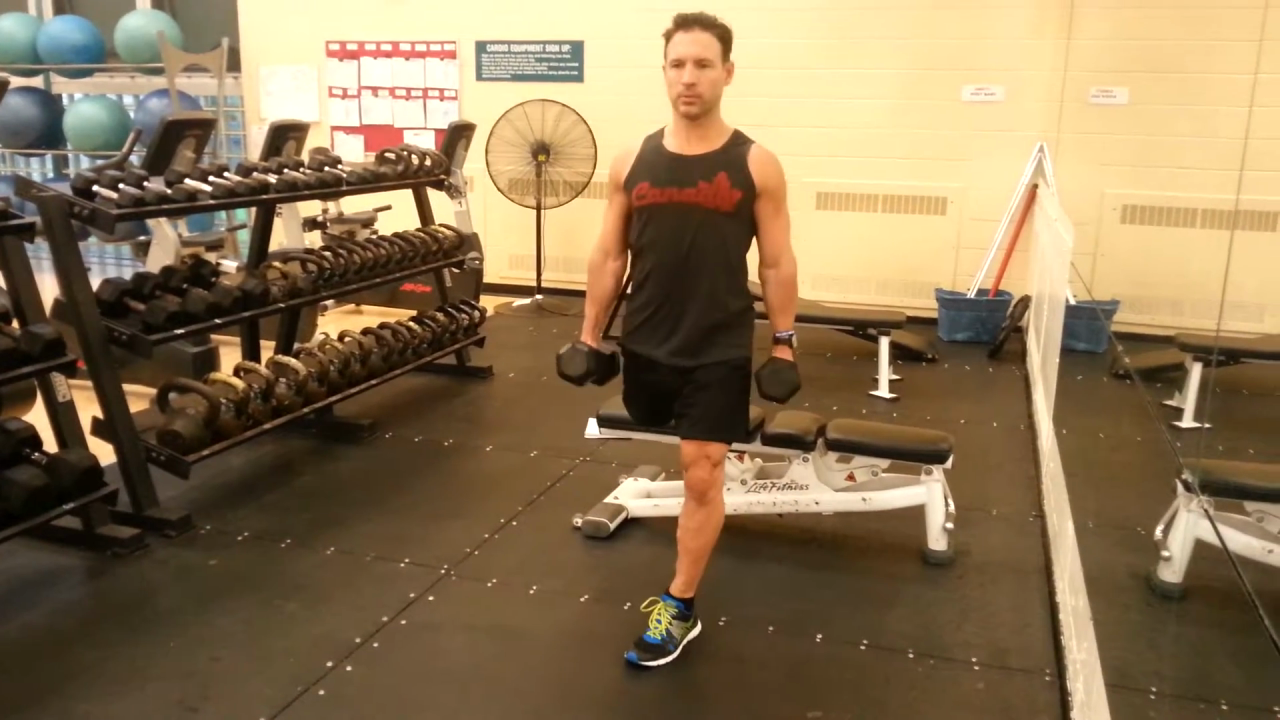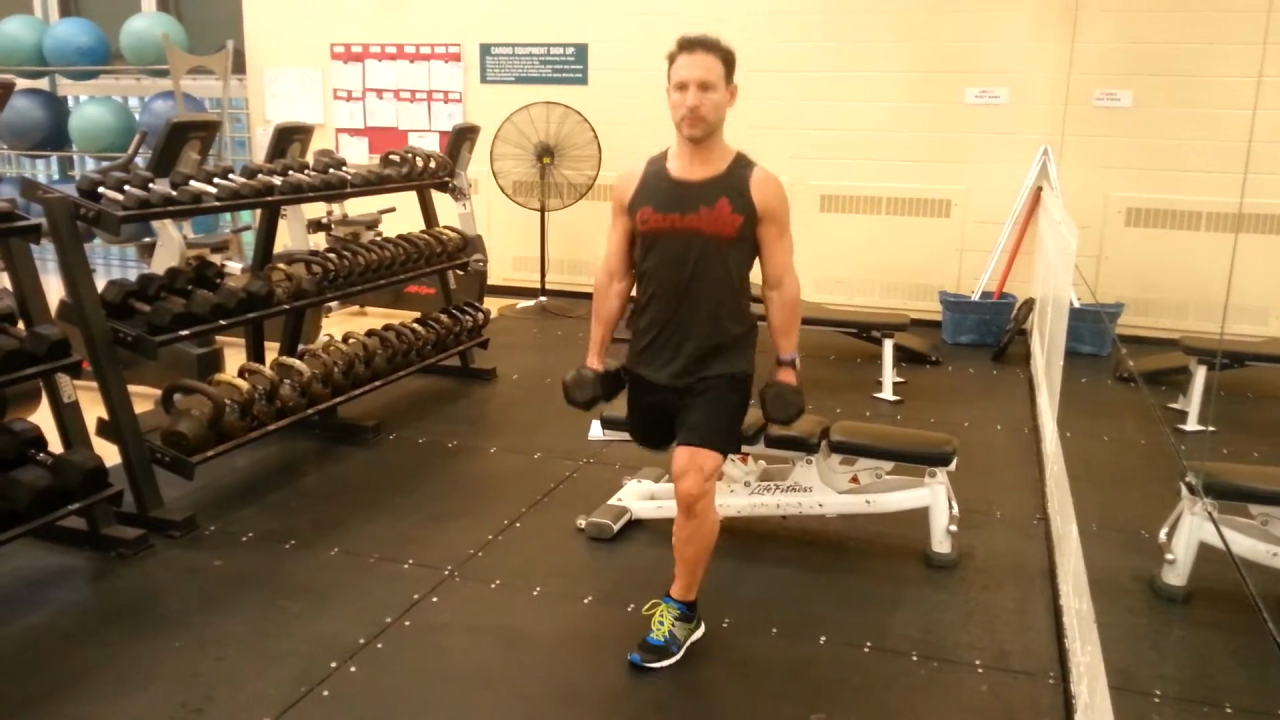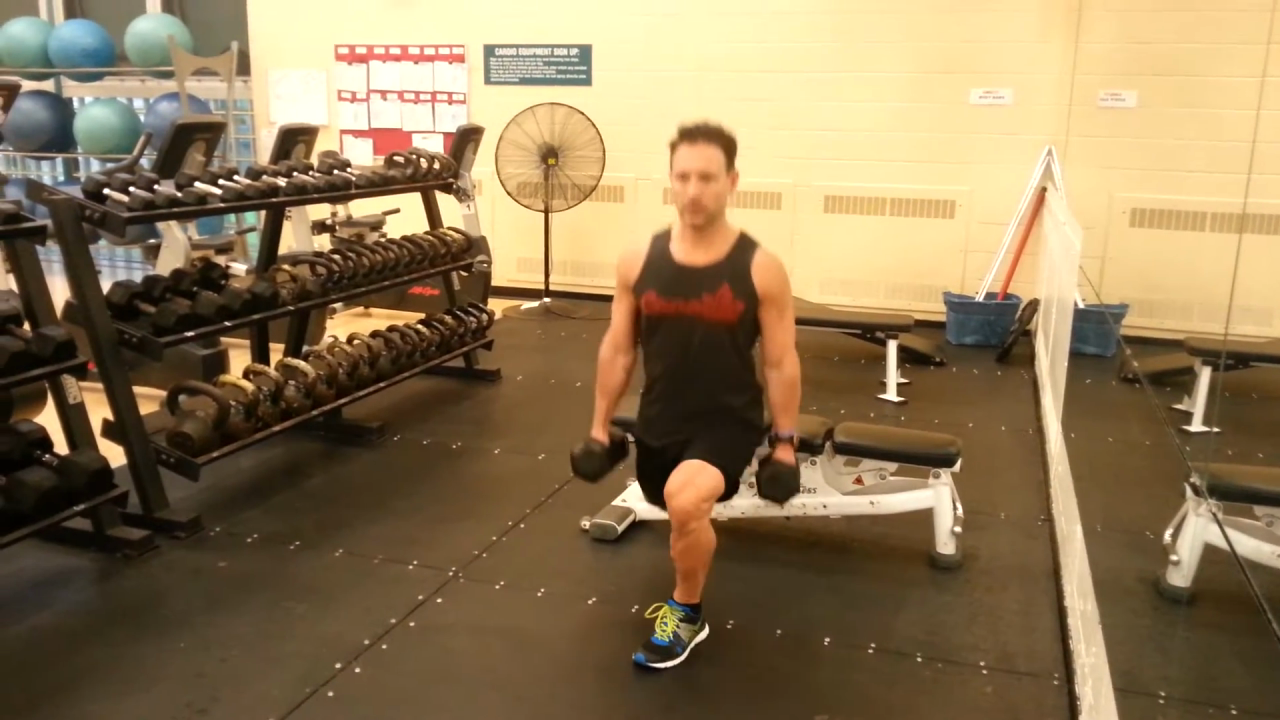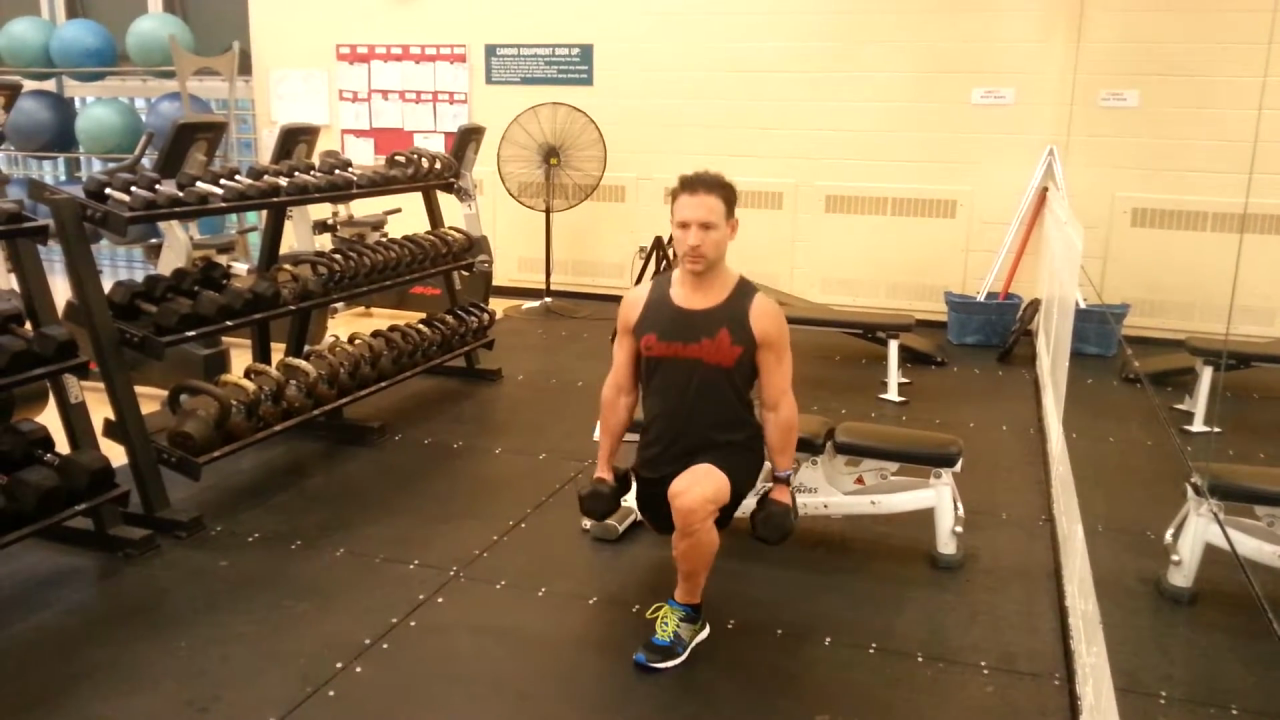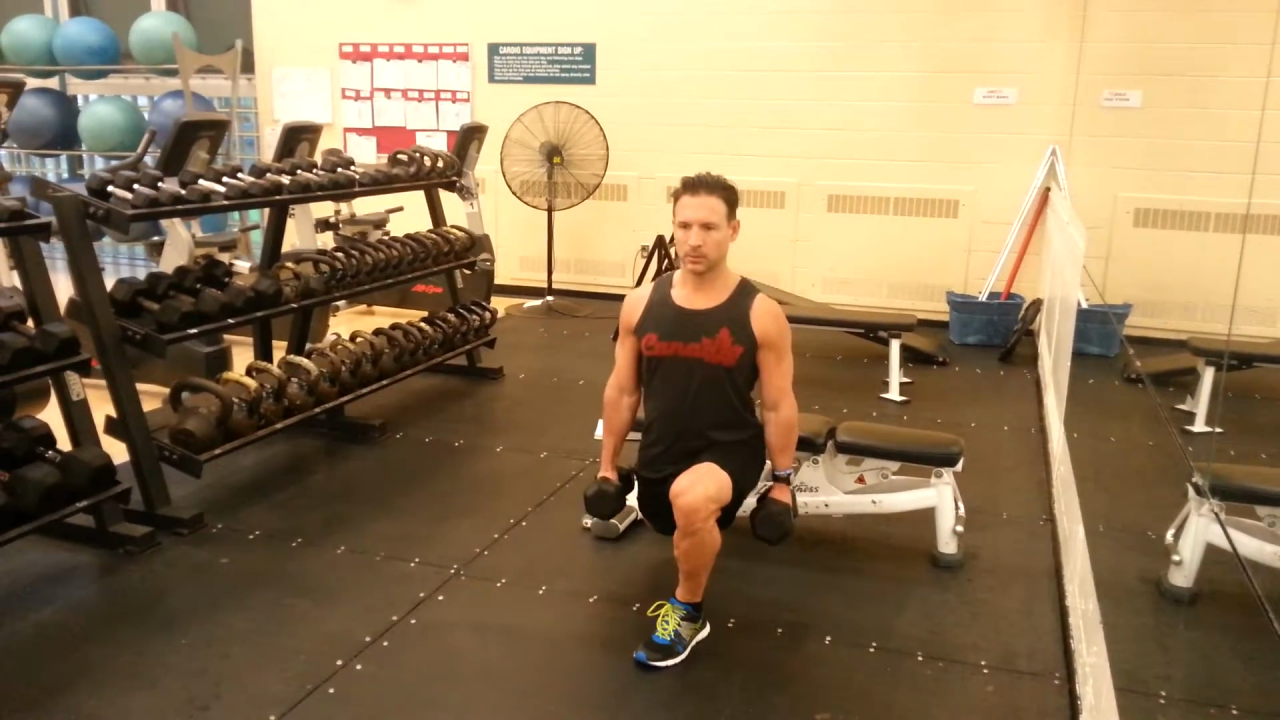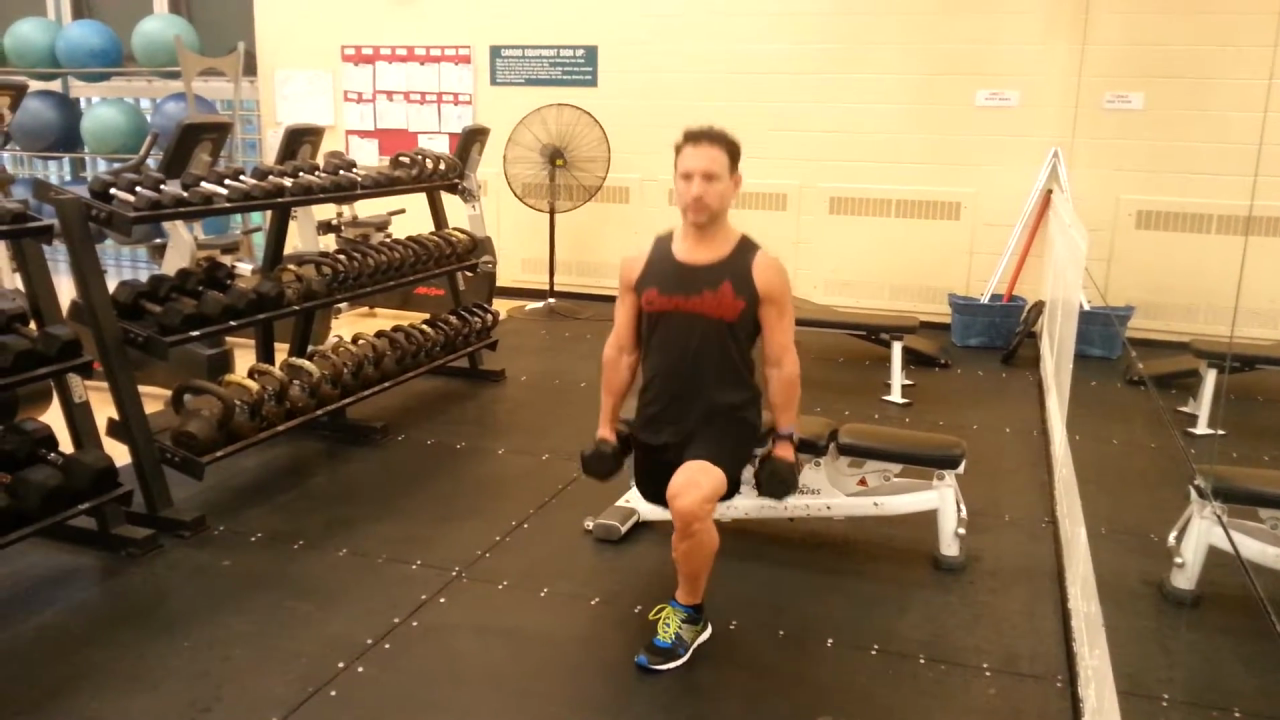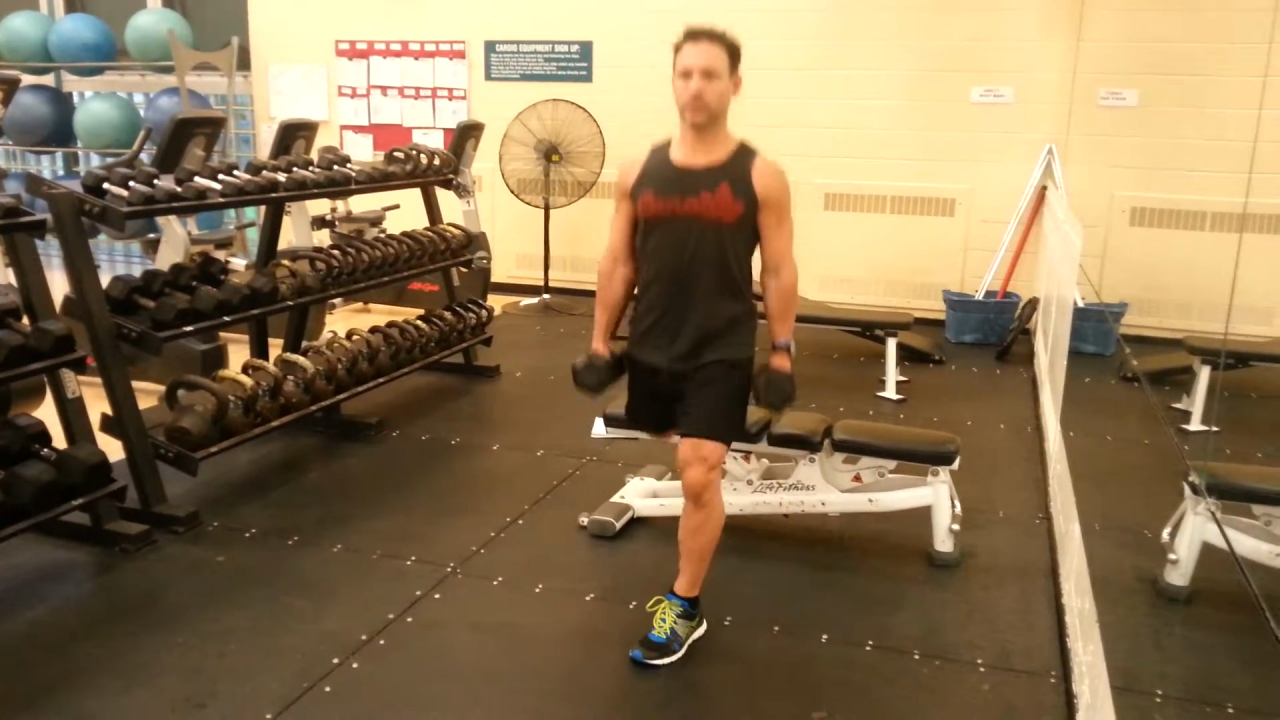
dt=0.3s
person 1, frame 1
left shoulder: (755, 164)
right shoulder: (633, 161)
left elbow: (778, 262)
right elbow: (609, 256)
left wrist: (783, 342)
right wrist: (590, 332)
left hip: (718, 349)
right hip: (646, 341)
left knee: (701, 478)
right knee: (690, 460)
left ankle: (679, 608)
person 1, frame 2
left shoulder: (758, 188)
right shoulder: (636, 183)
left elbow: (781, 285)
right elbow: (613, 277)
left wrist: (786, 364)
right wrist: (596, 353)
left hip: (720, 366)
right hip: (650, 361)
left knee: (691, 486)
right knee: (674, 460)
left ankle: (682, 611)
person 1, frame 3
left shoulder: (760, 269)
right shoulder: (638, 261)
left elbow: (781, 364)
right elbow: (617, 349)
left wrist: (784, 441)
right wrist: (600, 423)
left hip: (728, 419)
right hip: (660, 421)
left knee: (685, 503)
right knee: (672, 498)
left ankle: (687, 613)
right ankle: (702, 490)
person 1, frame 4
left shoulder: (760, 314)
right shoulder: (639, 303)
left elbow: (779, 406)
right elbow: (619, 390)
left wrist: (782, 481)
right wrist: (604, 463)
left hip: (728, 450)
right hip: (658, 454)
left knee: (690, 501)
left ankle: (686, 614)
person 1, frame 5
left shoulder: (760, 315)
right shoulder: (640, 304)
left elbow: (779, 407)
right elbow: (622, 390)
left wrist: (782, 480)
right wrist: (608, 463)
left hip: (730, 448)
right hip: (660, 454)
left knee: (691, 501)
left ankle: (687, 613)
person 1, frame 6
left shoulder: (761, 270)
right shoulder: (642, 262)
left elbow: (781, 363)
right elbow: (622, 350)
left wrist: (784, 439)
right wrist: (606, 421)
left hip: (727, 417)
right hip: (658, 419)
left knee: (688, 505)
right knee: (669, 499)
left ankle: (689, 615)
person 1, frame 7
left shoulder: (759, 176)
right shoulder: (639, 172)
left elbow: (779, 272)
right elbow: (617, 264)
left wrist: (780, 349)
right wrist: (600, 337)
left hip: (720, 351)
right hip: (650, 346)
left knee: (698, 476)
right knee: (685, 457)
left ankle: (685, 608)
